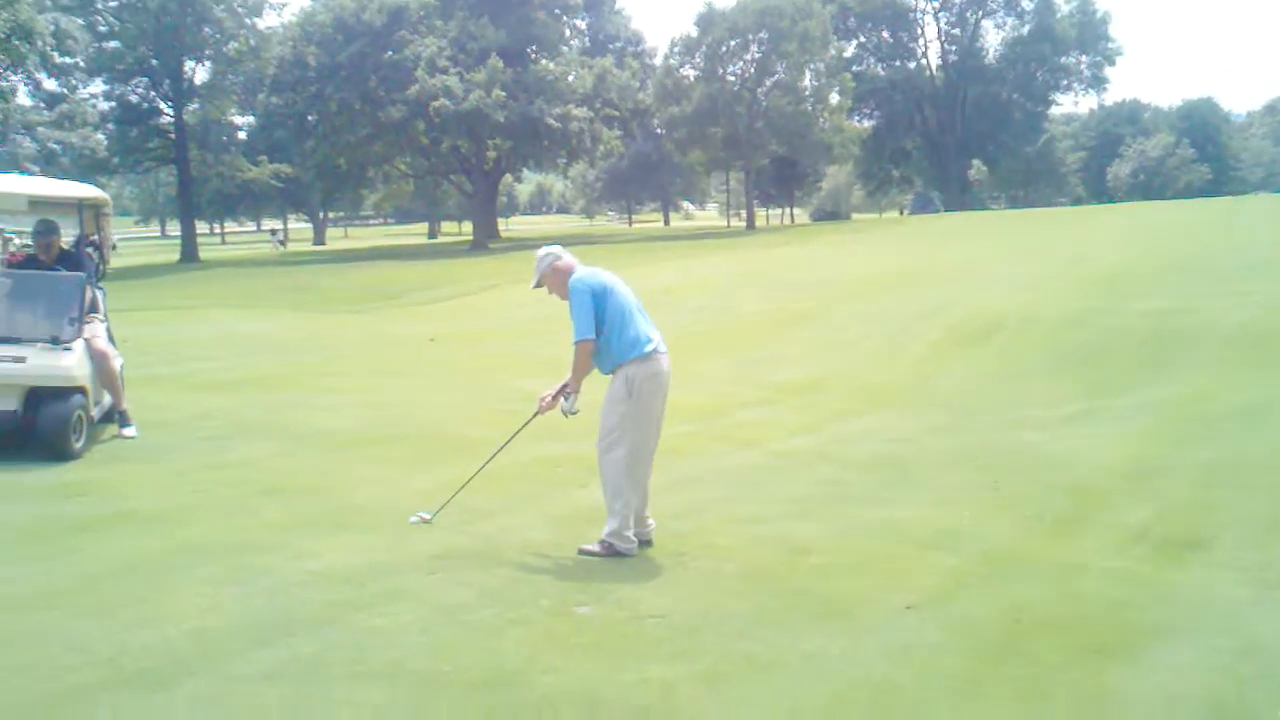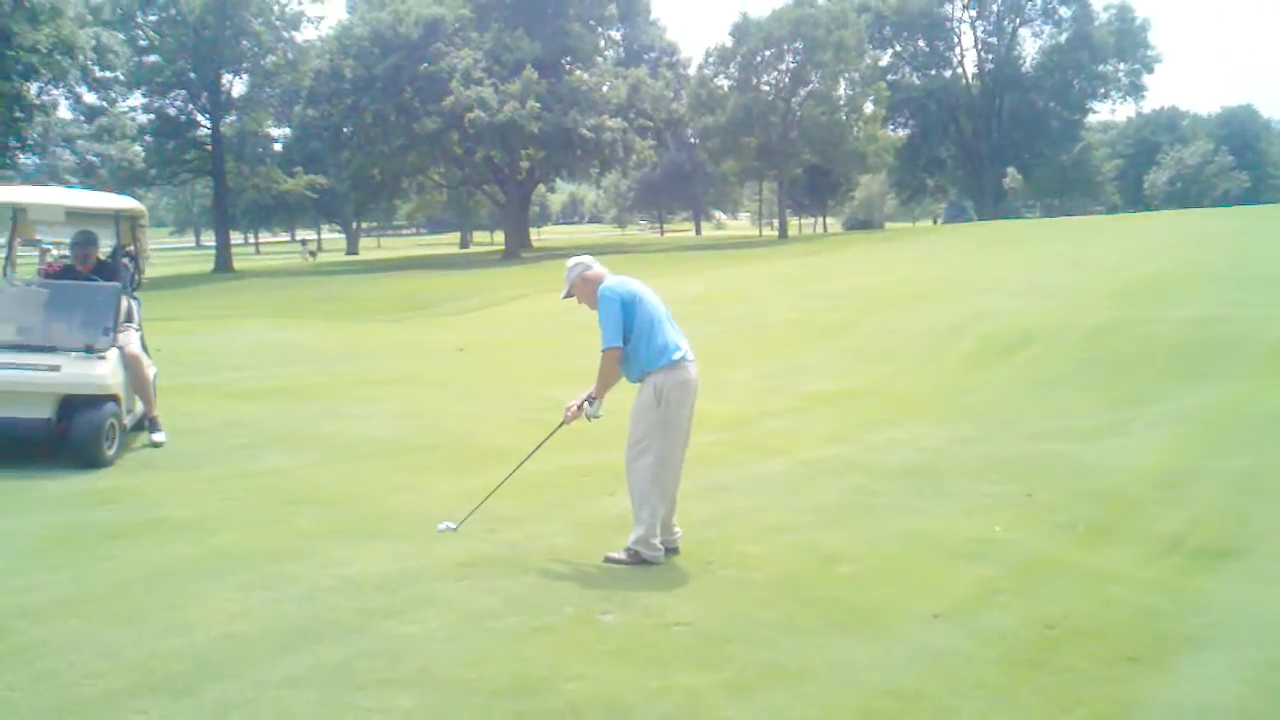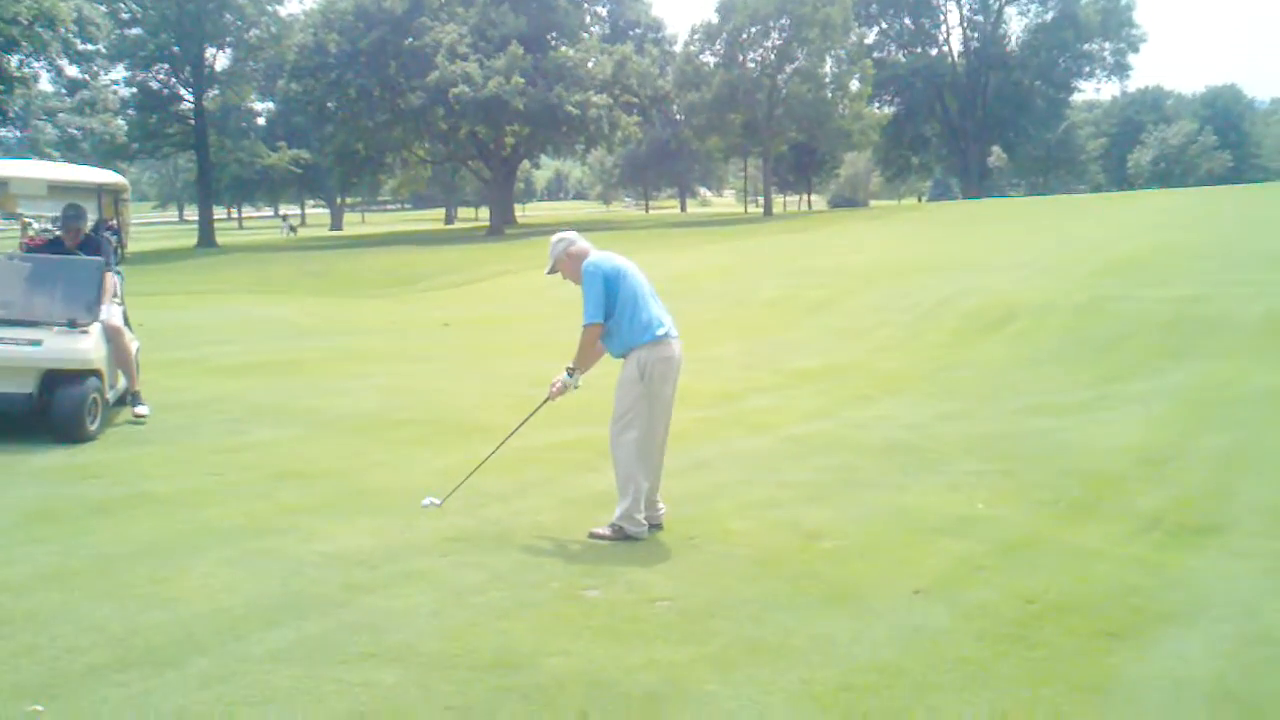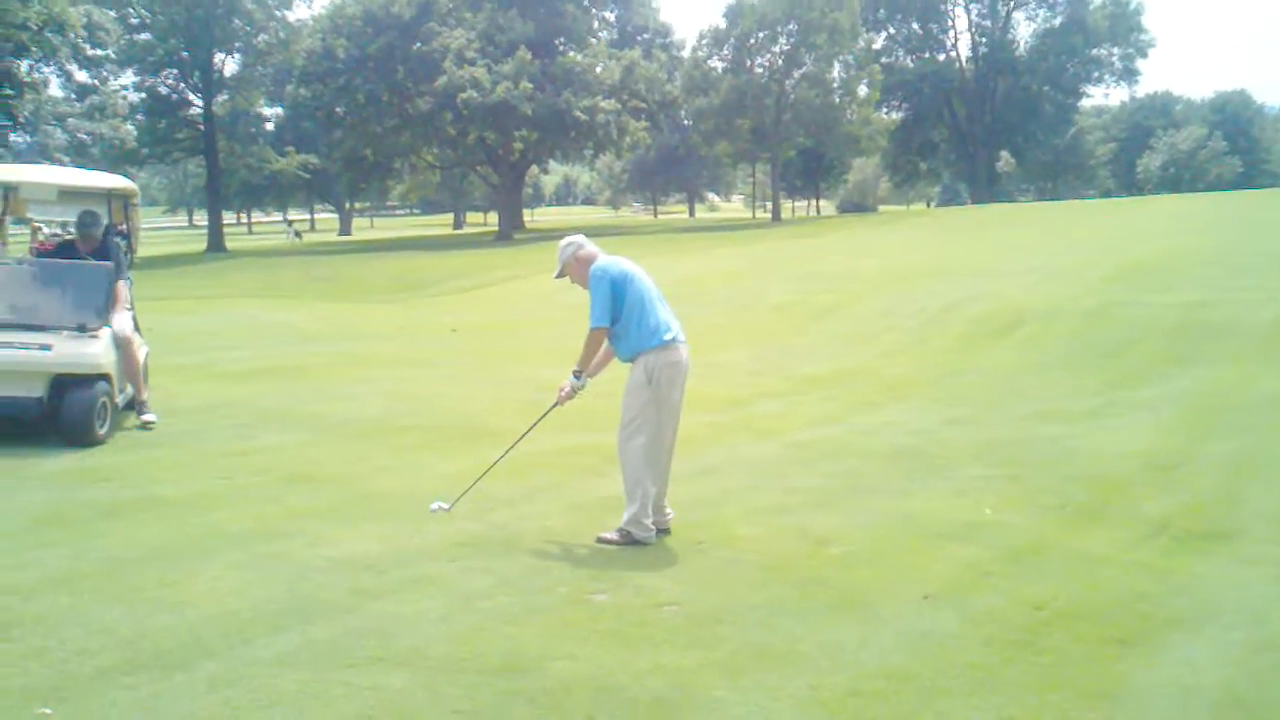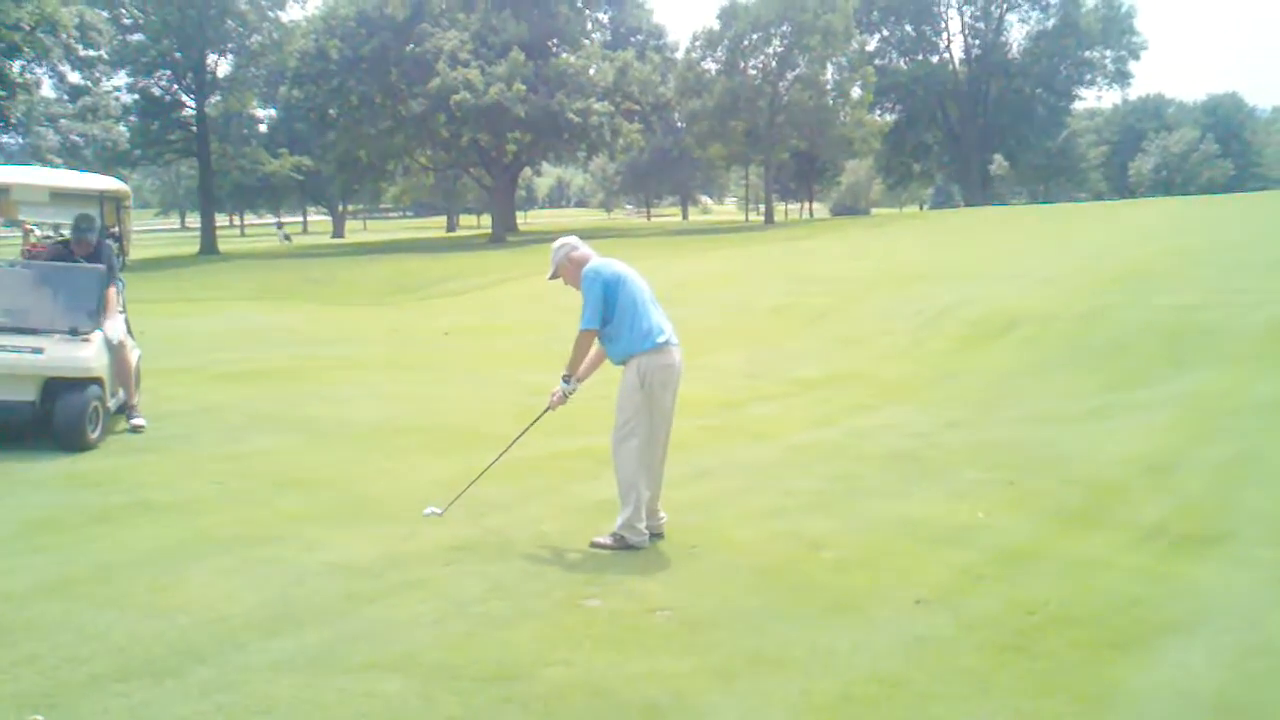
dt=0.2s
person 1, frame 1
left shoulder: (579, 283)
right shoulder: (596, 279)
left elbow: (585, 345)
right elbow: (597, 348)
left wrist: (572, 392)
right wrist: (561, 388)
left hip: (636, 371)
right hip: (652, 364)
left knee: (615, 452)
right knee: (633, 453)
left ankle: (621, 538)
right ankle: (638, 528)
person 1, frame 2
left shoulder: (608, 292)
right shoulder: (625, 288)
left elbow: (613, 353)
right elbow: (623, 357)
left wrist: (596, 399)
right wrist: (586, 398)
left hip: (664, 379)
right hip: (680, 373)
left knee: (643, 461)
right knee: (663, 461)
left ankle: (646, 546)
right ankle: (665, 536)
person 1, frame 3
left shoulder: (592, 267)
right shoulder: (610, 264)
left elbow: (593, 329)
right elbow: (607, 334)
left wrist: (572, 371)
right wrist: (574, 374)
left hip: (647, 355)
right hip: (664, 349)
left knee: (628, 436)
right knee: (647, 437)
left ankle: (631, 521)
right ankle: (650, 512)
person 1, frame 4
left shoulder: (600, 271)
right shoulder: (619, 268)
left elbow: (599, 332)
right elbow: (616, 339)
left wrist: (578, 374)
right wrist: (584, 377)
left hip: (654, 360)
right hip: (672, 354)
left knee: (636, 442)
right knee: (655, 442)
left ankle: (638, 526)
right ankle: (657, 517)
person 1, frame 5
left shoulder: (593, 272)
right shoulder: (612, 271)
left elbow: (588, 334)
right elbow: (607, 340)
left wrist: (567, 379)
right wrist: (576, 381)
left hip: (646, 362)
right hip: (665, 357)
left knee: (629, 446)
right knee: (648, 445)
left ankle: (632, 531)
right ankle: (651, 521)
person 2, frame 1
left shoulder: (77, 259)
right shoulder: (27, 265)
left elbow: (85, 292)
left hip: (84, 318)
left knee: (100, 351)
left ankle: (122, 412)
person 2, frame 2
left shoulder: (112, 270)
right shoulder: (63, 275)
left elbow: (121, 301)
left hip: (118, 327)
left knee: (133, 356)
left ankle: (152, 419)
person 2, frame 3
left shoulder: (98, 244)
right shoulder: (49, 248)
left elbow: (108, 276)
left wrist: (104, 304)
left hip: (99, 303)
left knee: (115, 327)
left ankle: (135, 393)
person 2, frame 4
left shoulder: (110, 250)
right shoulder: (62, 250)
left elbow: (120, 283)
left wrist: (119, 313)
left hip: (109, 309)
left knee: (125, 337)
left ankle: (142, 401)
person 2, frame 5
left shoulder: (103, 253)
right shoulder: (58, 251)
left elbow: (111, 288)
left wrist: (111, 319)
left knee: (118, 341)
left ankle: (131, 406)
